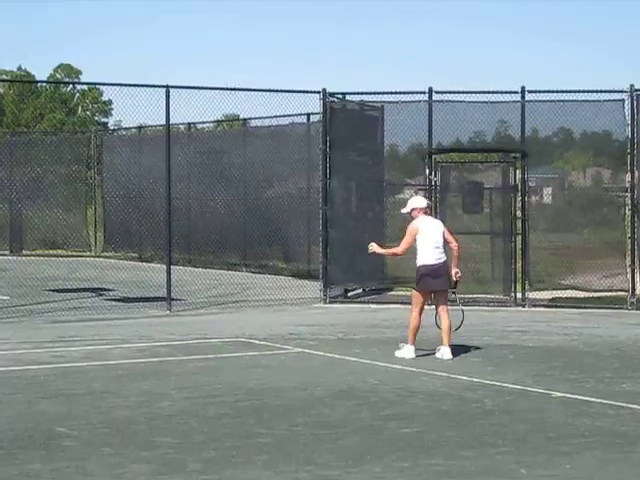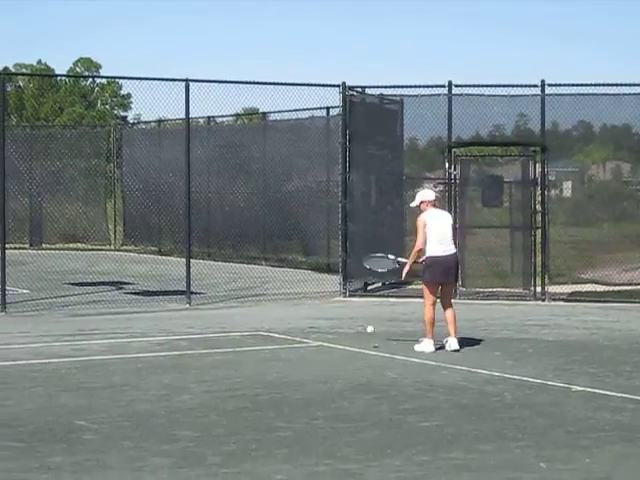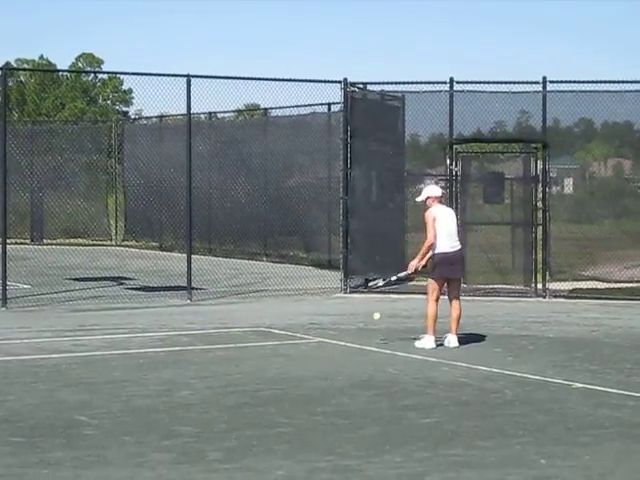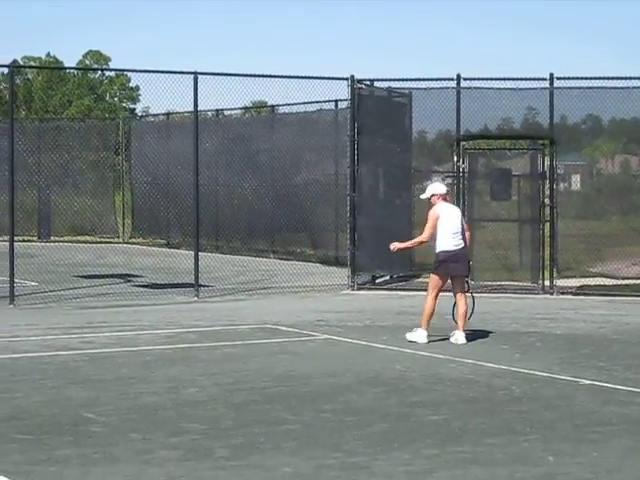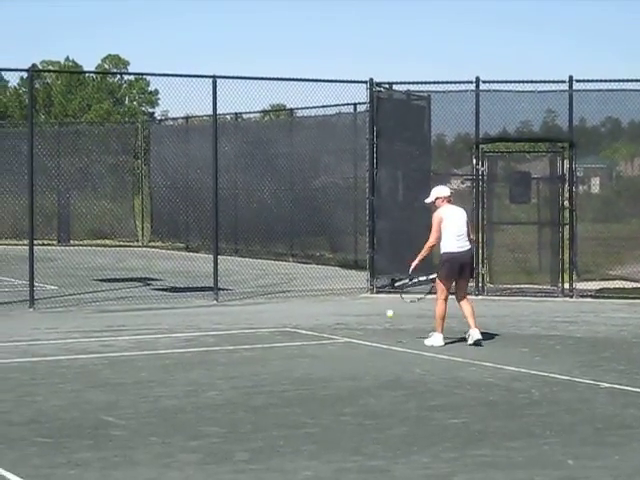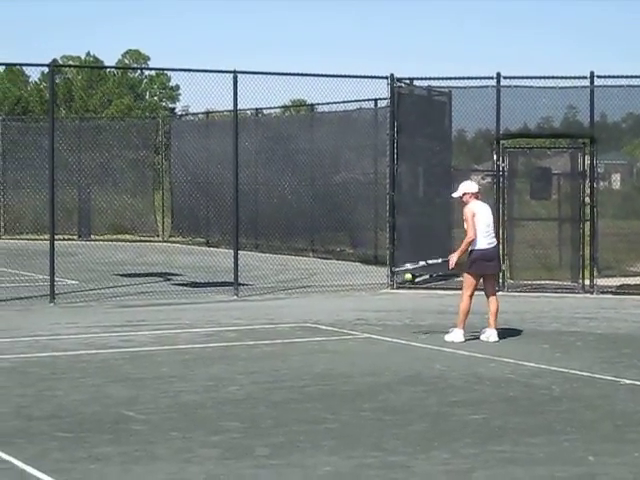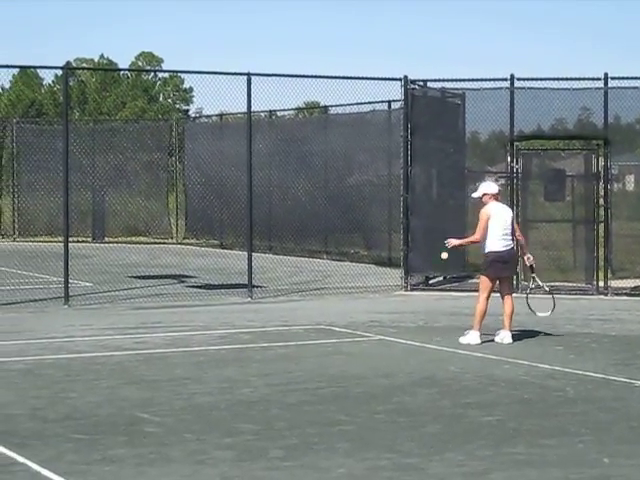
dt=0.4s
person 1, frame 1
left shoulder: (415, 224)
right shoulder: (438, 223)
left elbow: (400, 250)
right elbow: (454, 245)
left wrist: (380, 250)
right wrist: (454, 267)
left hip: (426, 270)
right hip: (442, 268)
left knee: (416, 311)
right knee: (443, 310)
left ankle: (409, 347)
right ankle: (445, 349)
person 1, frame 2
left shoulder: (423, 217)
right shoulder: (447, 215)
left elbow: (419, 246)
left wrist: (408, 264)
left hip: (434, 261)
right hip: (451, 259)
left knee: (429, 303)
right knee: (447, 302)
left ankle: (428, 341)
right ankle: (452, 339)
person 1, frame 3
left shoulder: (430, 212)
right shoulder: (450, 211)
left elbow: (431, 240)
left wrist: (417, 259)
right wrist: (426, 258)
left hip: (442, 258)
right hip: (457, 255)
left knee: (432, 299)
right knee: (454, 298)
left ankle: (429, 338)
right ankle: (452, 336)
person 1, frame 4
left shoulder: (435, 211)
right shoulder: (456, 209)
left elbow: (425, 237)
right elbow: (467, 233)
left wrist: (402, 245)
right wrist: (466, 256)
left hip: (445, 255)
right hip: (461, 253)
left knee: (432, 295)
right knee: (460, 295)
left ankle: (422, 332)
right ankle: (460, 333)
person 1, frame 5
left shoulder: (439, 213)
right shoulder: (461, 211)
left elbow: (432, 242)
right elbow: (470, 237)
left wrist: (417, 259)
left hip: (450, 257)
right hip: (466, 255)
left knee: (441, 298)
right knee: (462, 297)
left ankle: (438, 336)
right ankle: (474, 331)
person 1, frame 6
left shoulder: (469, 208)
right shoulder: (486, 207)
left elbow: (471, 236)
left wrist: (457, 254)
right wrist: (461, 251)
left hip: (479, 254)
right hip: (493, 251)
left knee: (467, 294)
right knee: (491, 293)
left ankle: (459, 331)
right ankle: (492, 331)
person 1, frame 7
left shoulder: (486, 210)
right shoulder: (507, 209)
left elbow: (478, 238)
right elbow: (518, 234)
left wrist: (458, 242)
right wrist: (525, 253)
left hip: (494, 255)
right hip: (510, 253)
left knee: (483, 296)
right knee: (507, 295)
left ankle: (475, 333)
right ankle: (506, 333)
